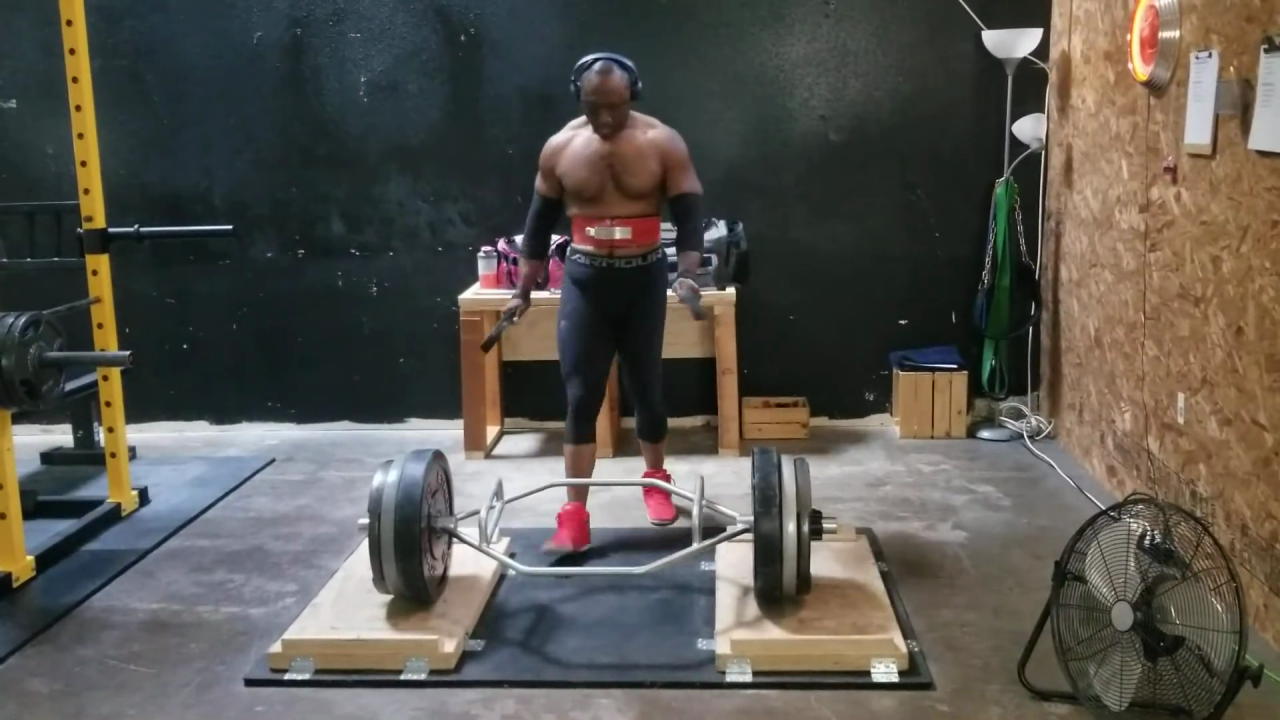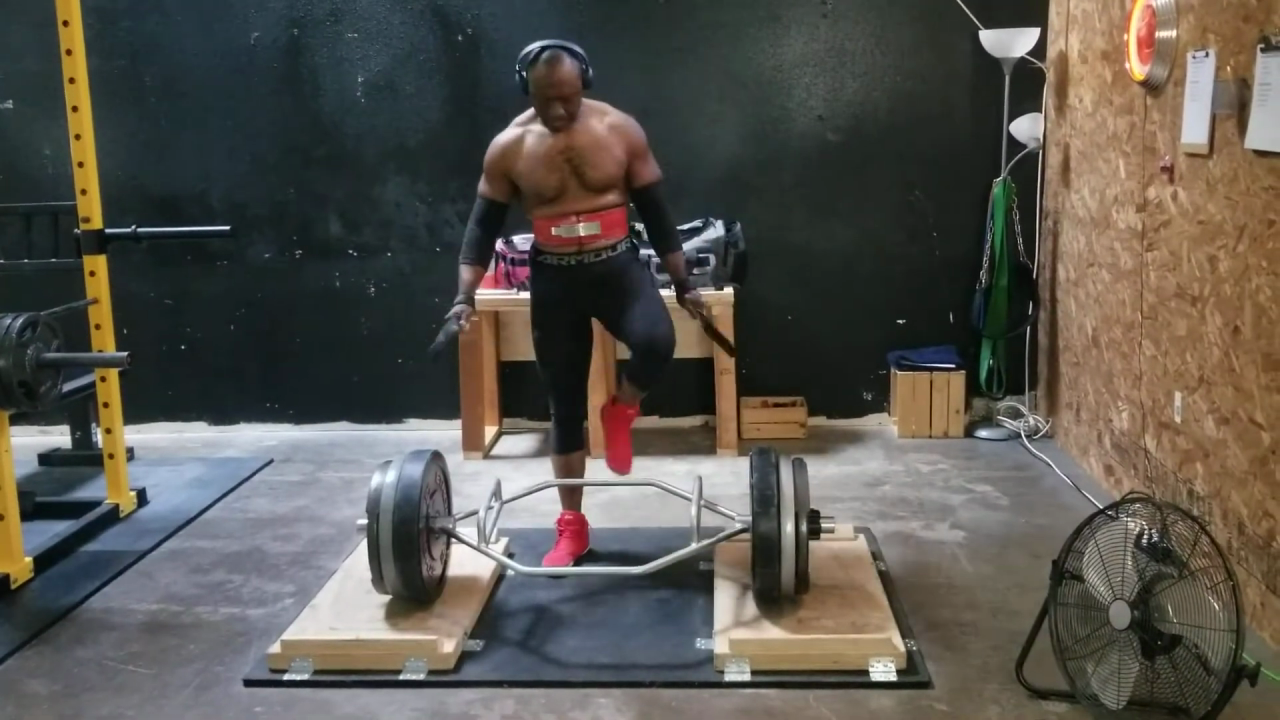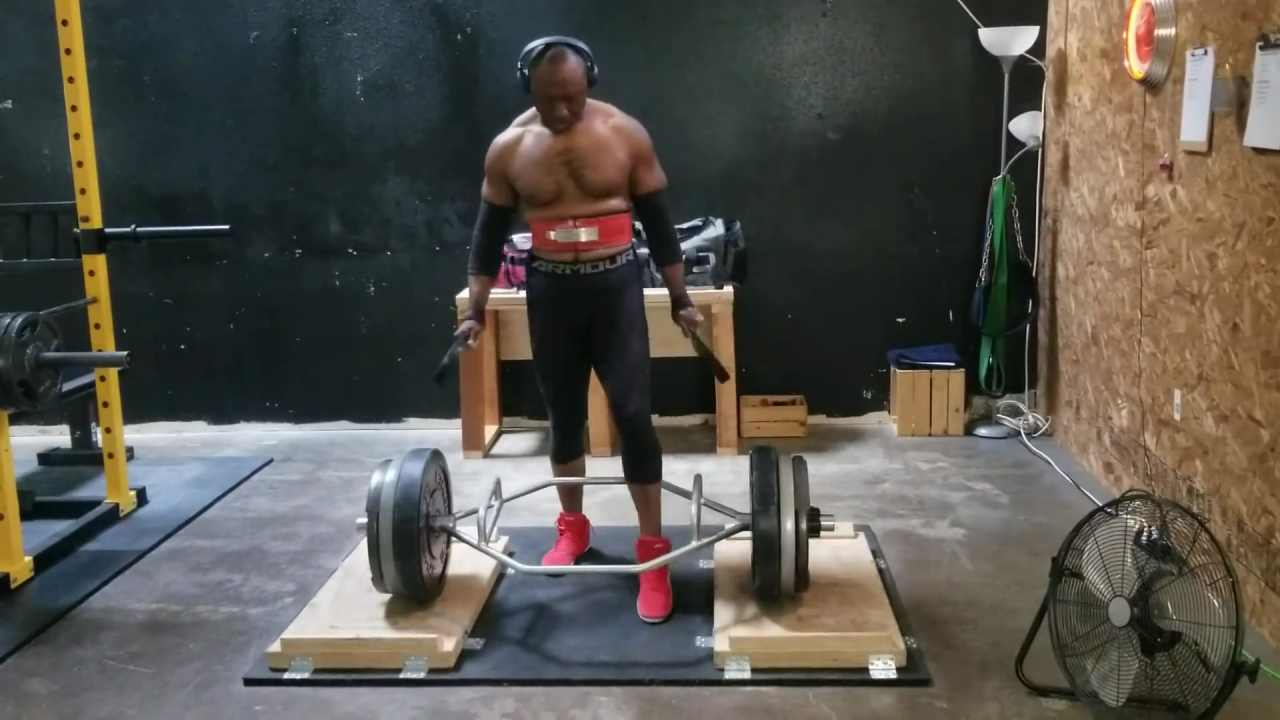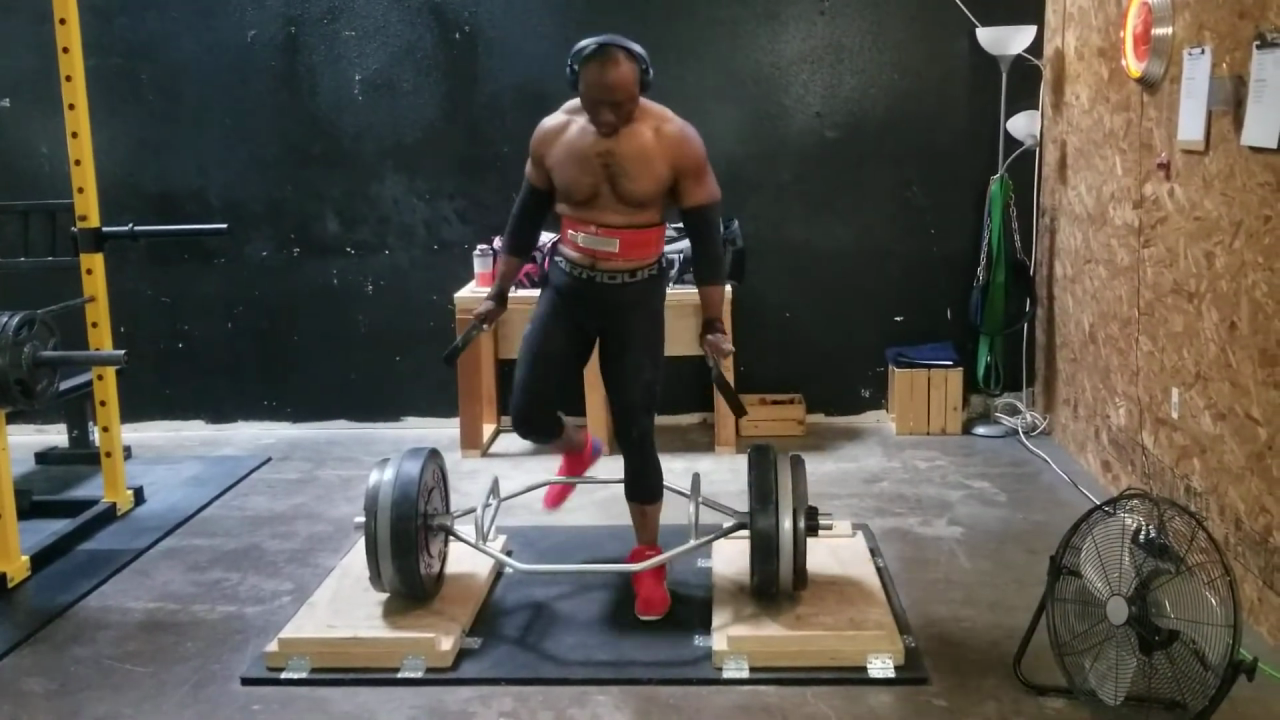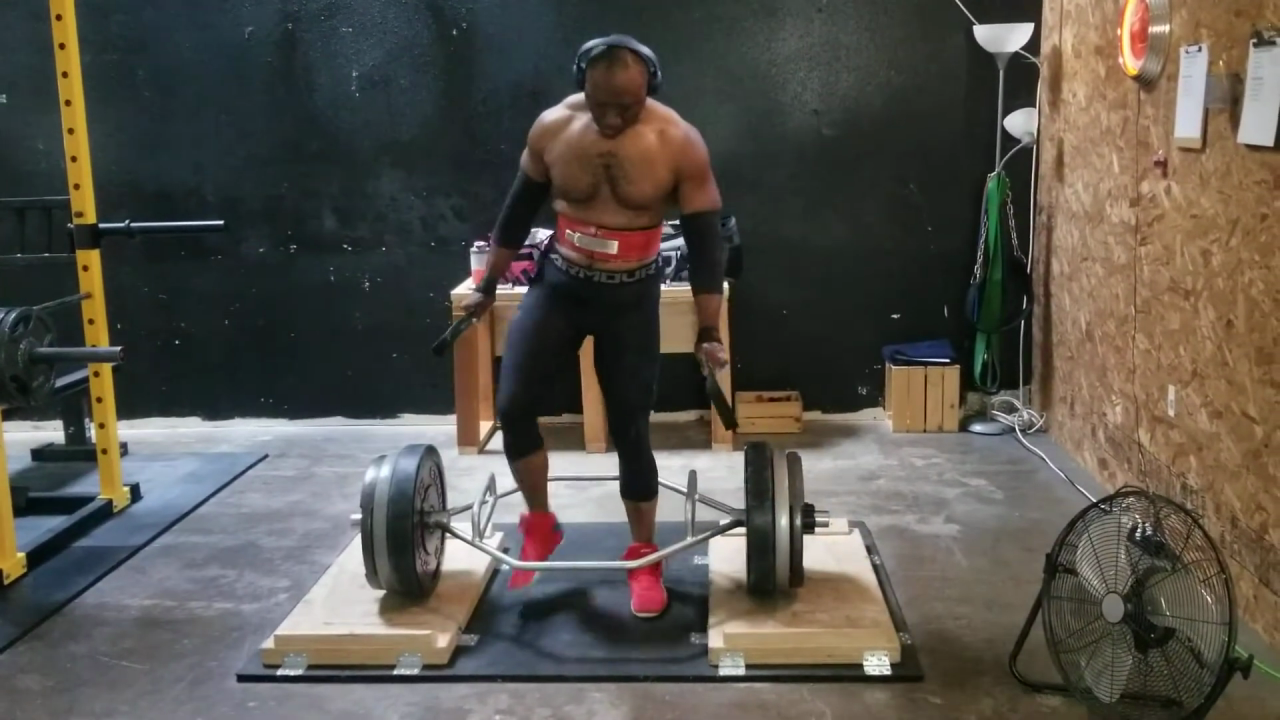
dt=0.4s
person 1, frame 1
left shoulder: (664, 143)
right shoulder: (559, 148)
left elbow: (689, 216)
right elbow: (540, 221)
left wrist: (686, 272)
right wrist: (524, 289)
left hip: (644, 278)
right hip: (583, 280)
left knee: (644, 388)
right knee: (581, 398)
left ankle: (655, 481)
right ankle: (574, 519)
person 1, frame 2
left shoulder: (621, 130)
right shoulder: (508, 147)
left elbow: (655, 209)
right elbow: (483, 225)
left wrist: (682, 282)
right wrist: (465, 296)
left hip: (617, 264)
right hip: (553, 278)
left knee: (657, 339)
right knee: (565, 404)
left ankle: (619, 413)
right ankle: (572, 524)
person 1, frame 3
left shoulder: (626, 133)
right shoulder: (508, 148)
left elbow: (657, 221)
right elbow: (490, 233)
left wrist: (681, 299)
right wrist: (475, 310)
left hip: (615, 286)
right hip: (548, 292)
left knee: (632, 412)
right knee: (564, 415)
left ankle: (652, 550)
right ankle: (572, 525)
person 1, frame 4
left shoulder: (677, 141)
right shoulder: (552, 132)
left elbow: (706, 235)
right elbow: (525, 217)
left wrist: (713, 324)
right wrist: (498, 293)
left hip: (635, 295)
right hip: (565, 285)
left knee: (635, 432)
right knee: (529, 415)
left ankle: (647, 561)
right ankle: (575, 451)
person 1, frame 5
left shoulder: (681, 144)
right shoulder: (552, 127)
left elbow: (705, 241)
right elbow: (519, 208)
left wrist: (708, 331)
right wrist: (486, 285)
left hip: (631, 296)
right hip: (558, 284)
left knee: (630, 431)
right knee: (512, 407)
left ankle: (644, 558)
right ankle: (538, 524)
